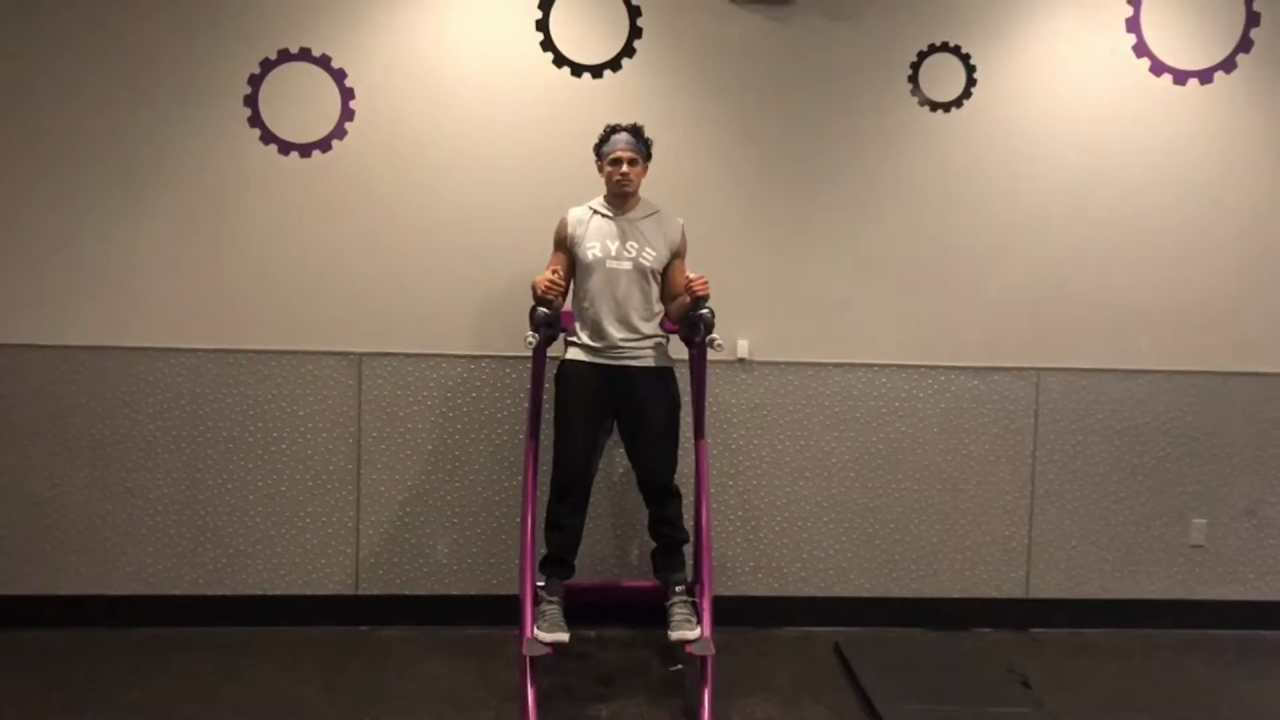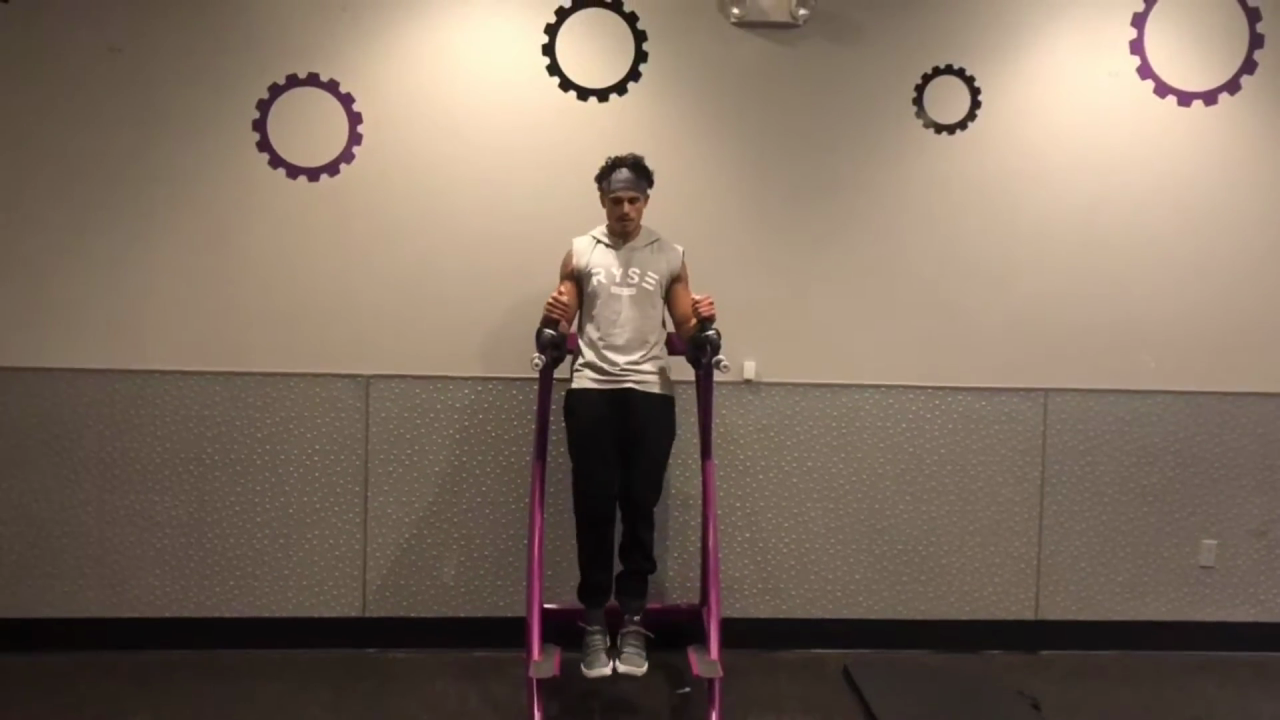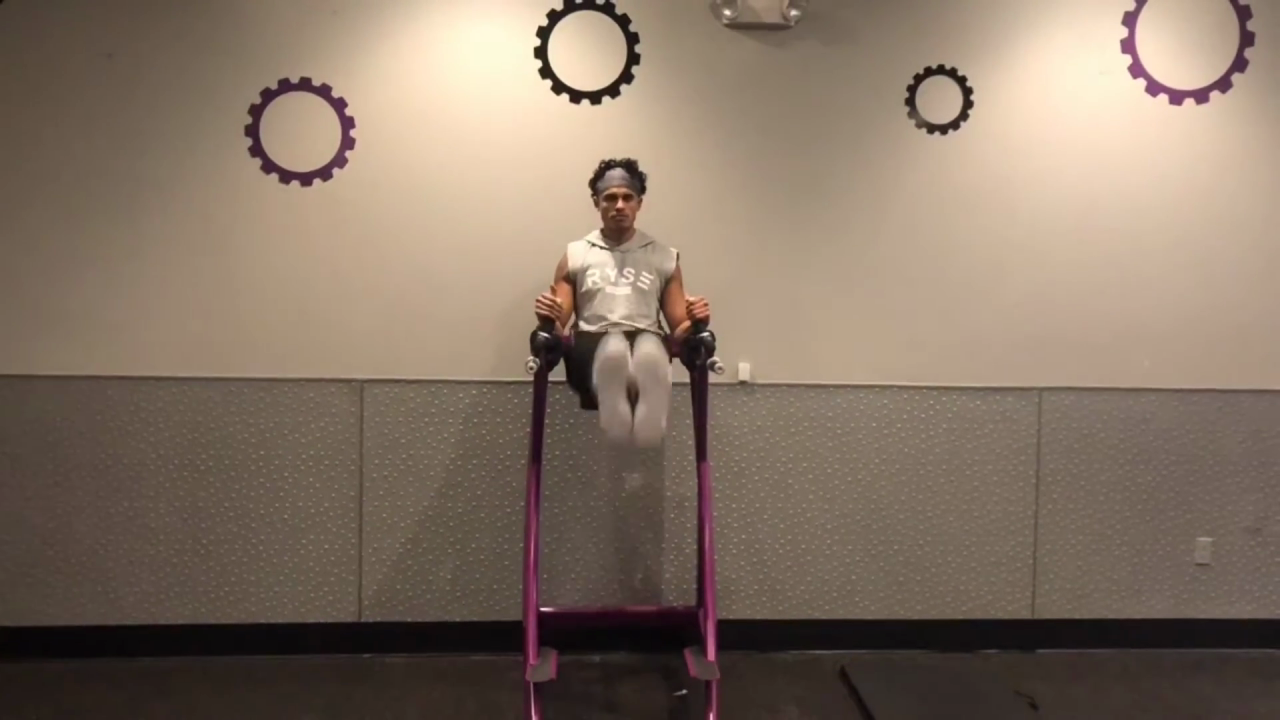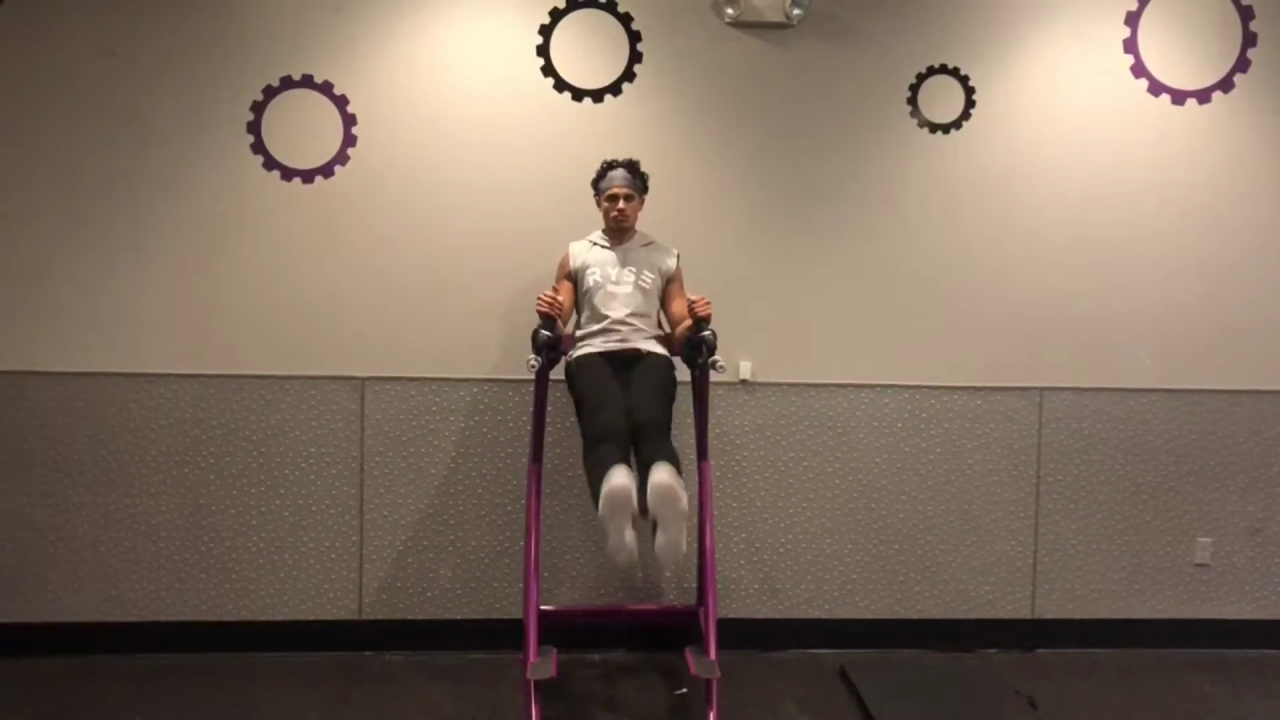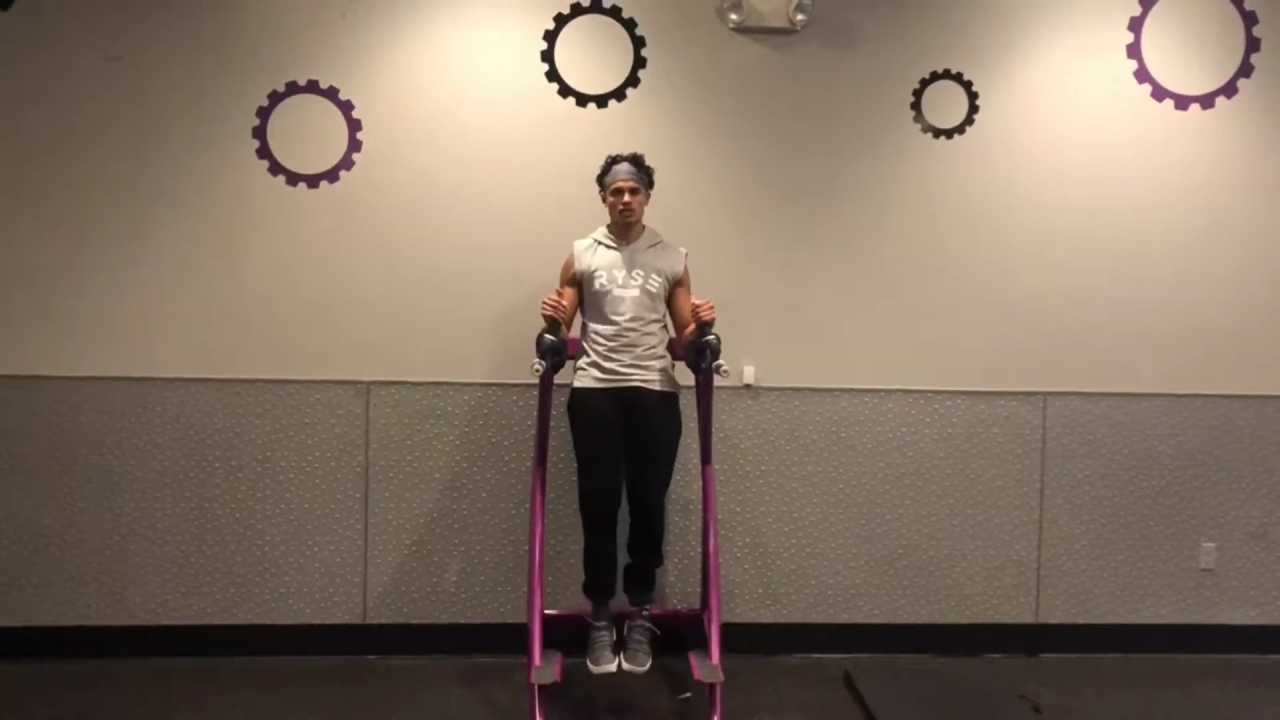
dt=1s
person 1, frame 1
left shoulder: (670, 229)
right shoulder: (574, 222)
left elbow: (673, 308)
right elbow: (555, 295)
left wrist: (694, 297)
right wrist: (543, 291)
left hip: (648, 368)
right hip: (585, 365)
left knee: (659, 482)
right knee: (570, 481)
left ankle: (676, 590)
right ankle: (552, 592)
person 1, frame 2
left shoulder: (670, 256)
right shoulder: (580, 253)
left elbow: (684, 331)
right elbow: (561, 330)
left wrist: (702, 319)
right wrist: (551, 318)
left hip: (649, 391)
right hip: (591, 390)
left knee: (639, 507)
right knee: (594, 507)
left ankle: (632, 620)
right ankle: (595, 622)
person 1, frame 3
left shoulder: (664, 258)
right shoulder: (574, 256)
left elbow: (680, 334)
right elbow: (557, 327)
left wrist: (695, 321)
right wrist: (549, 320)
left knee: (649, 354)
right knee: (601, 352)
left ankle: (644, 406)
right ankle: (614, 400)
person 1, frame 4
left shoulder: (664, 258)
right shoulder: (577, 254)
left elbow: (680, 331)
right elbow: (559, 325)
left wrist: (696, 318)
right wrist: (550, 316)
left hip: (648, 354)
right hip: (592, 355)
left knee: (650, 423)
right knee: (605, 428)
left ankle: (663, 503)
right ankle: (617, 507)
person 1, frame 5
left shoulder: (672, 258)
right shoulder: (581, 256)
left elbow: (685, 335)
right elbow: (562, 329)
left wrist: (702, 324)
right wrist: (553, 321)
left hip: (654, 391)
right hip: (595, 390)
left knee: (647, 505)
right knee: (599, 506)
left ankle: (640, 615)
right ankle: (600, 618)
